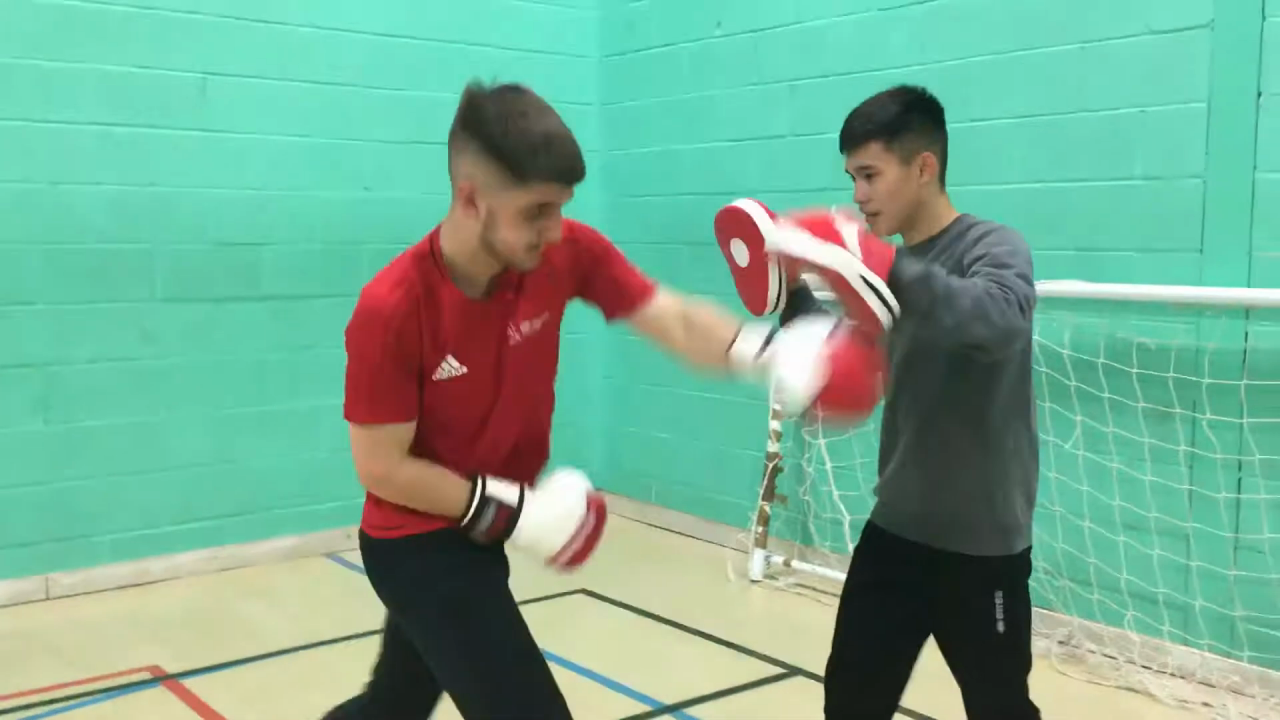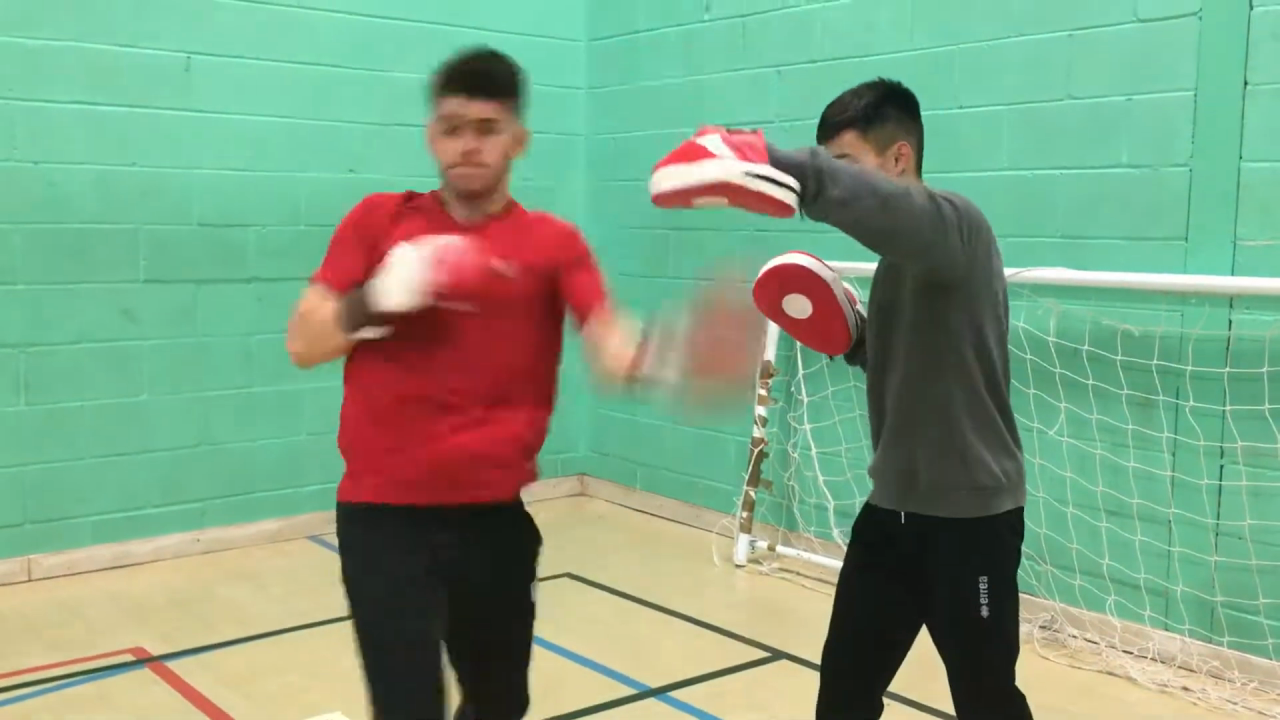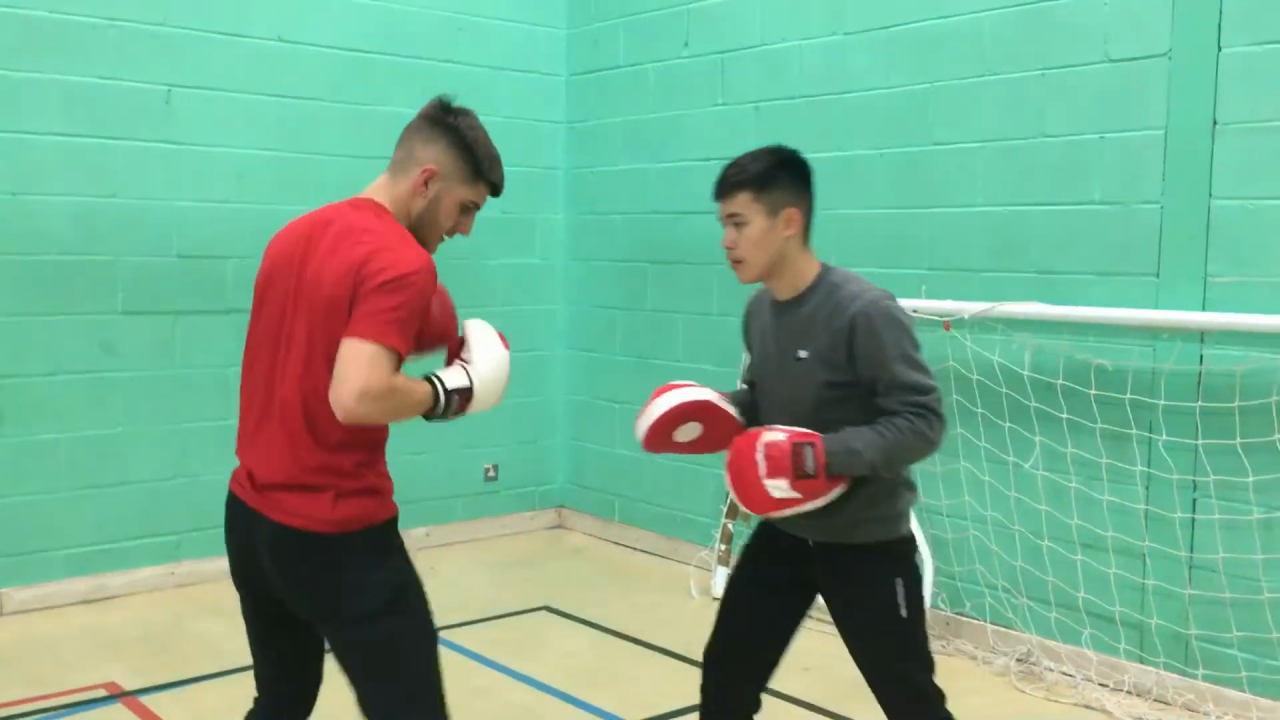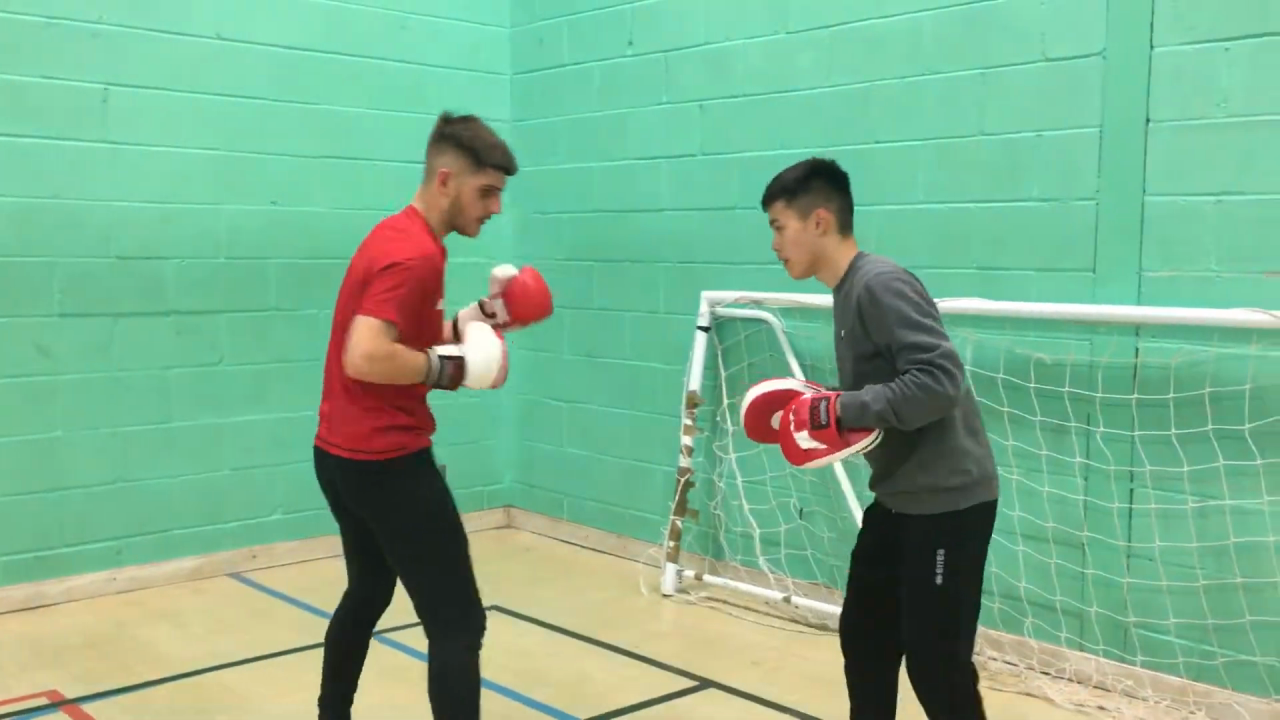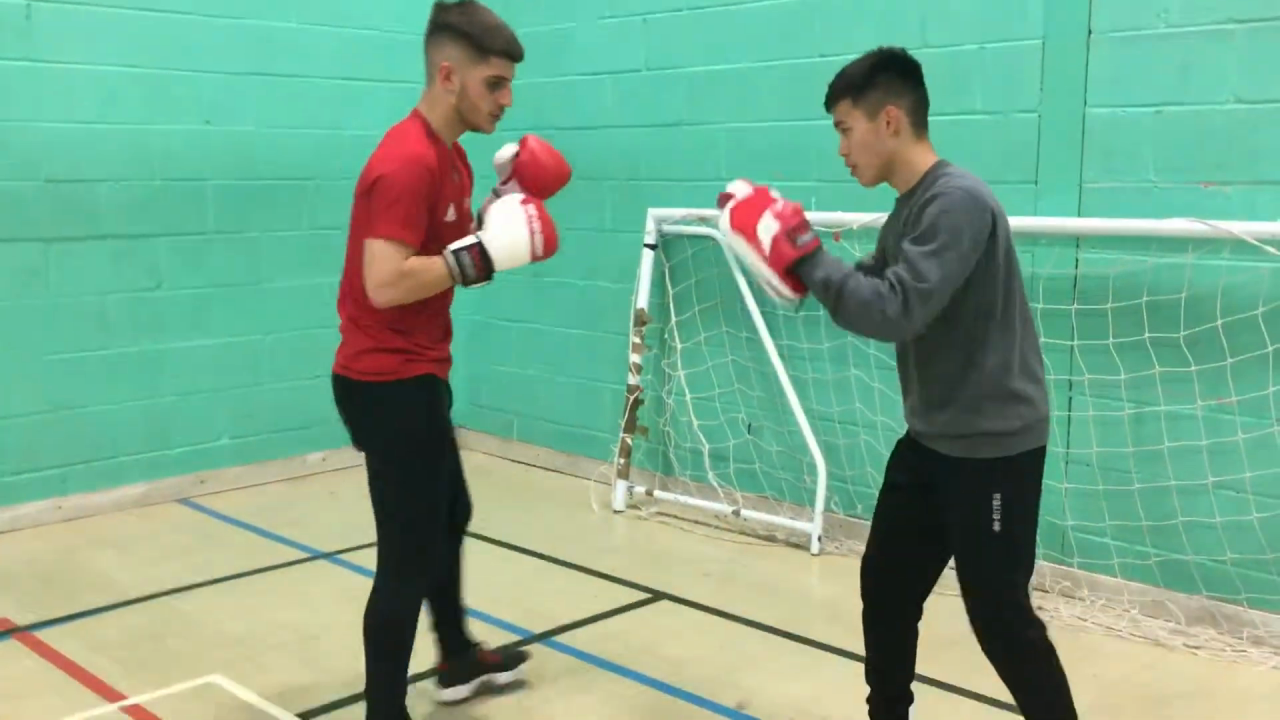
dt=1s
person 1, frame 1
left shoulder: (561, 252)
right shoulder: (388, 309)
left elbow: (671, 319)
right elbow: (379, 467)
left wrist: (766, 346)
right wrist: (511, 506)
left hip: (488, 525)
right hip: (417, 542)
person 1, frame 2
left shoulder: (553, 241)
right shoulder: (380, 220)
left elbow: (613, 351)
right elbow: (304, 342)
left wrist: (683, 354)
right wrist: (382, 303)
left hip: (493, 515)
right hip: (386, 513)
person 1, frame 3
left shoulder: (297, 235)
right shoulder: (402, 262)
right elbow: (354, 398)
right wrist: (450, 391)
left hip: (252, 516)
right hip: (337, 533)
person 1, frame 4
left shoulder: (398, 238)
right shoulder: (413, 253)
right elbow: (366, 359)
left wrist: (485, 319)
right wrist: (456, 366)
left hip: (343, 454)
right hip: (386, 461)
left knee: (367, 592)
right knee: (457, 623)
person 1, frame 5
left shoulder: (447, 155)
right shoulder: (407, 161)
right elbow: (386, 283)
left wrist: (506, 205)
right wrist: (488, 250)
left hip: (409, 377)
right hip: (389, 384)
left knee: (449, 517)
right knee: (410, 555)
left ankle: (458, 659)
person 2, frame 1
left shoulder: (992, 249)
right shoulder: (895, 267)
left elbow: (1000, 317)
left wrist: (893, 272)
right wrist: (794, 301)
left hip: (982, 542)
right hip: (896, 529)
person 2, frame 2
left shoulder: (953, 225)
right shoulder: (902, 255)
left elbow: (885, 203)
left wrist: (782, 165)
right wrist: (848, 338)
left hip: (971, 512)
right hip: (896, 509)
person 2, frame 3
left shoulder: (865, 311)
right shoulder: (757, 311)
left elbow: (923, 423)
left wrist: (835, 454)
right wrist: (722, 414)
left hip: (869, 542)
right hip: (784, 533)
right knee: (727, 672)
person 2, frame 4
left shoulder: (883, 285)
right shoulder: (850, 293)
left elbow: (939, 382)
left wrist: (842, 409)
right wrist: (812, 411)
left hip: (947, 503)
right hip: (899, 501)
left knee: (937, 662)
right knee: (864, 638)
person 2, frame 5
left shoulder: (959, 202)
right shoulder: (911, 208)
left elbow: (896, 311)
right elbow: (873, 292)
left wrist: (803, 258)
right wrist: (801, 264)
left hip: (995, 446)
right hip: (932, 440)
left knee: (999, 614)
right knee: (885, 586)
